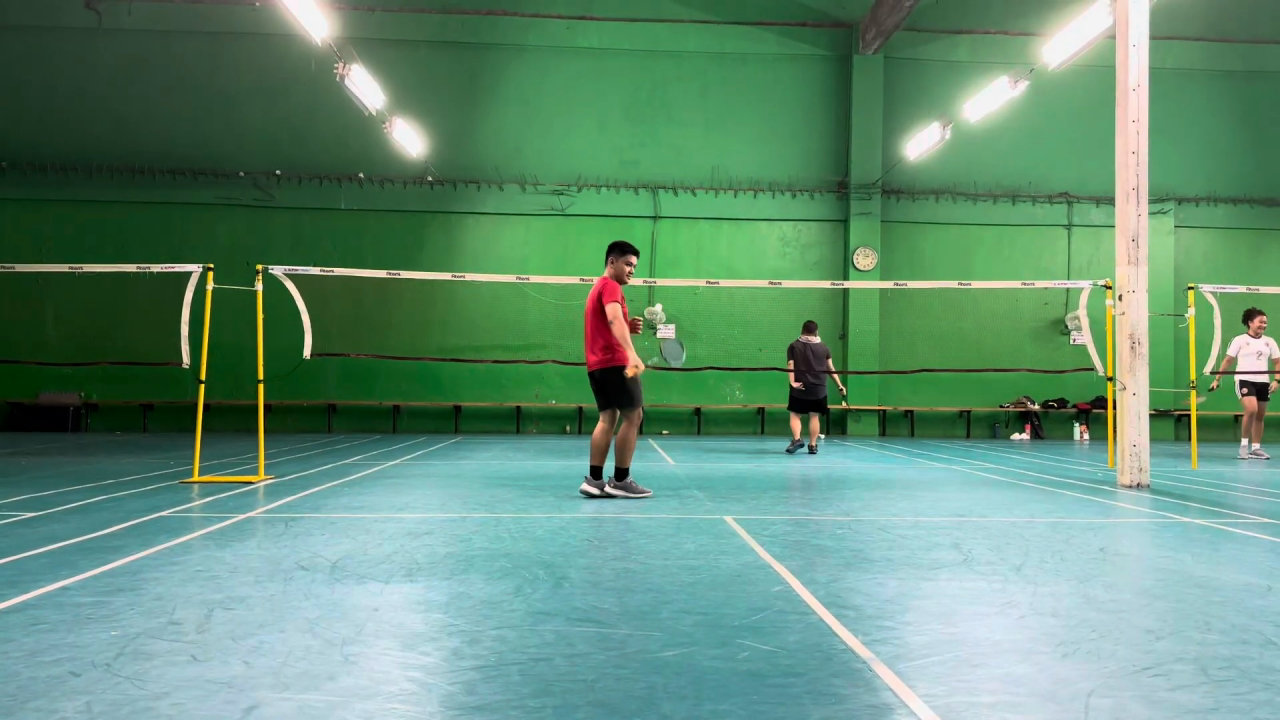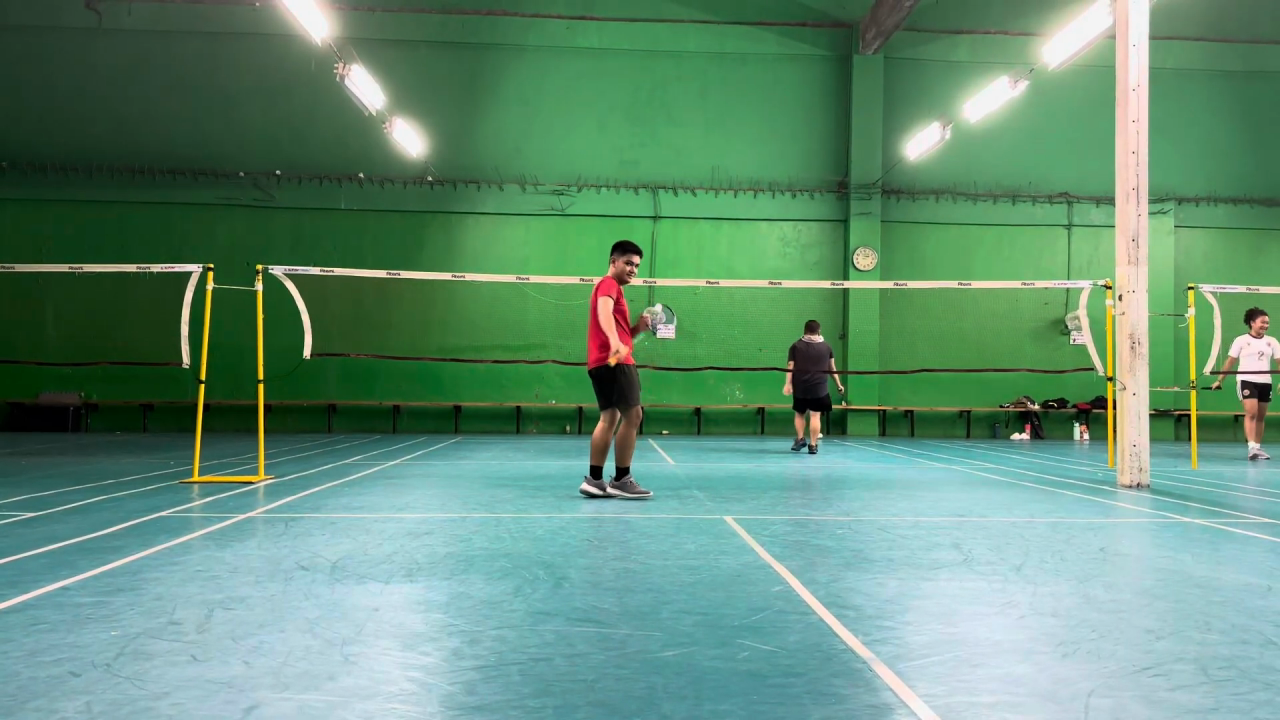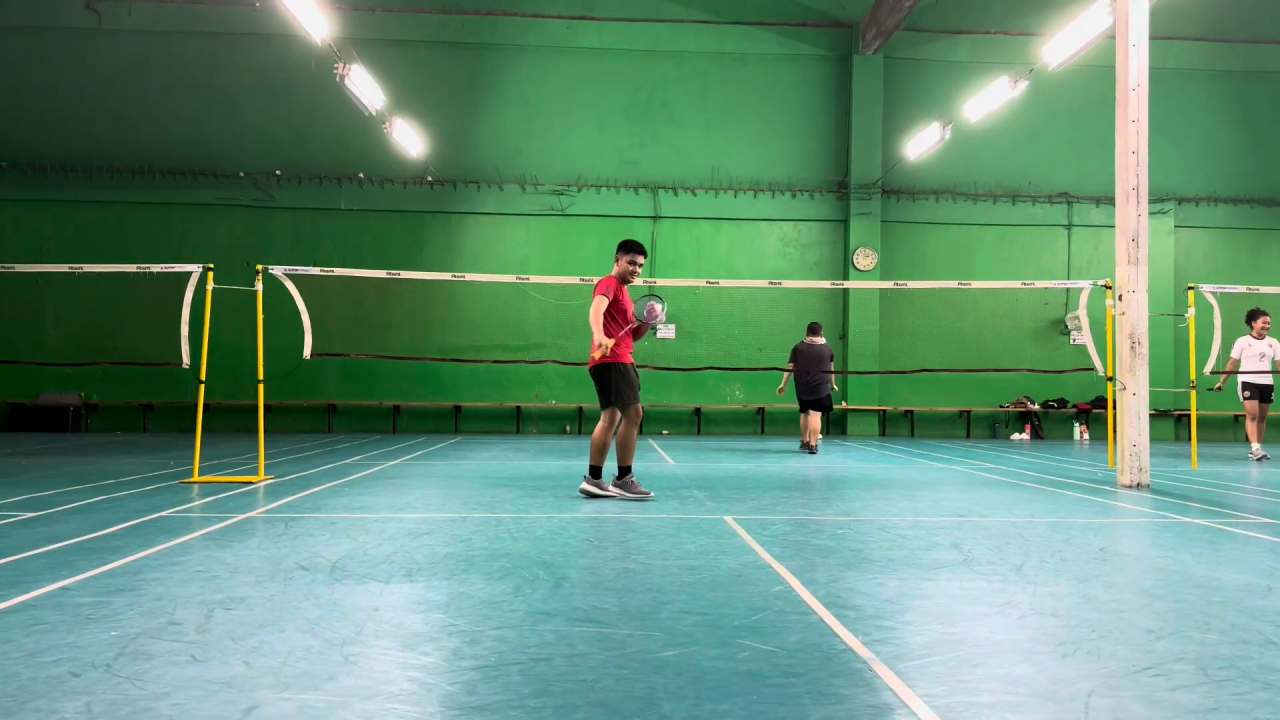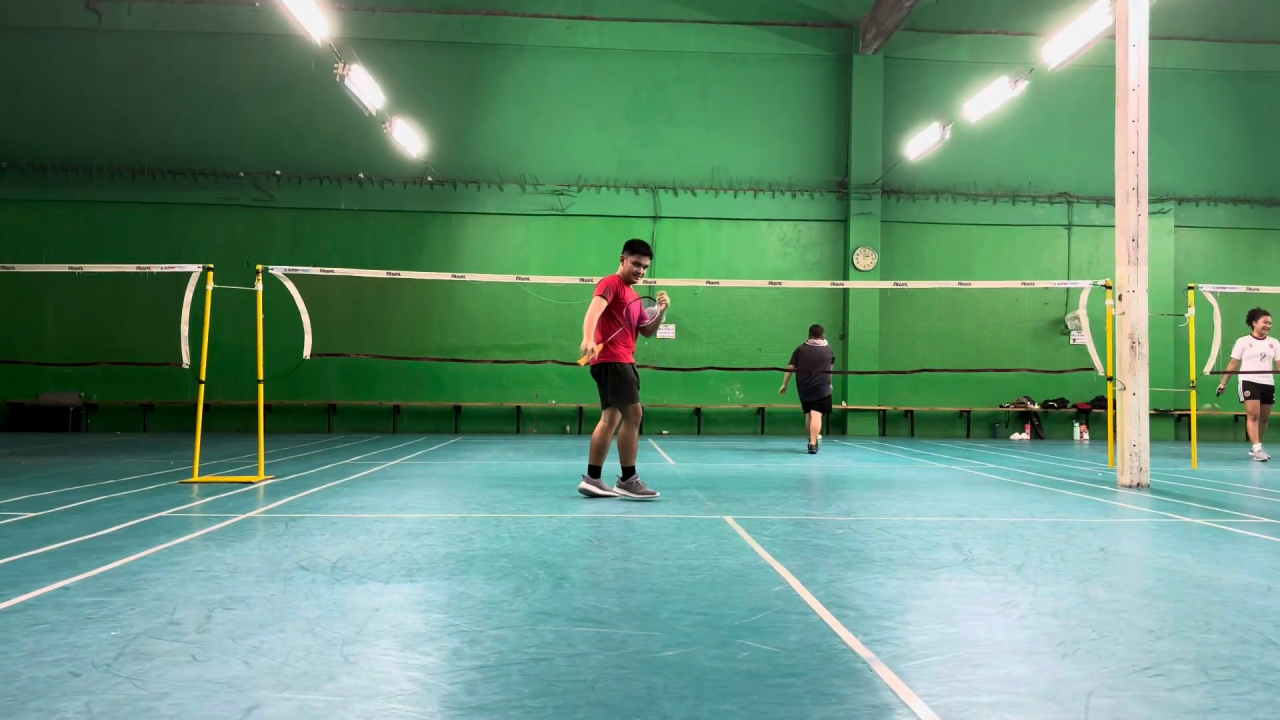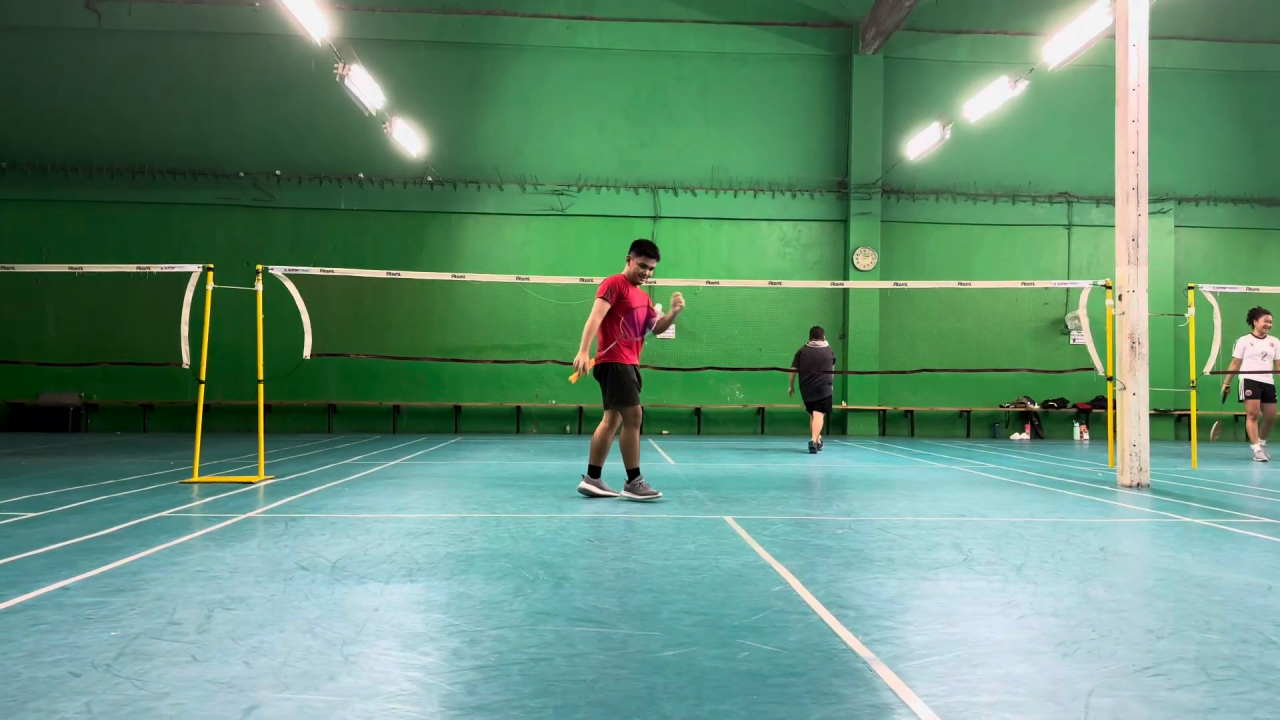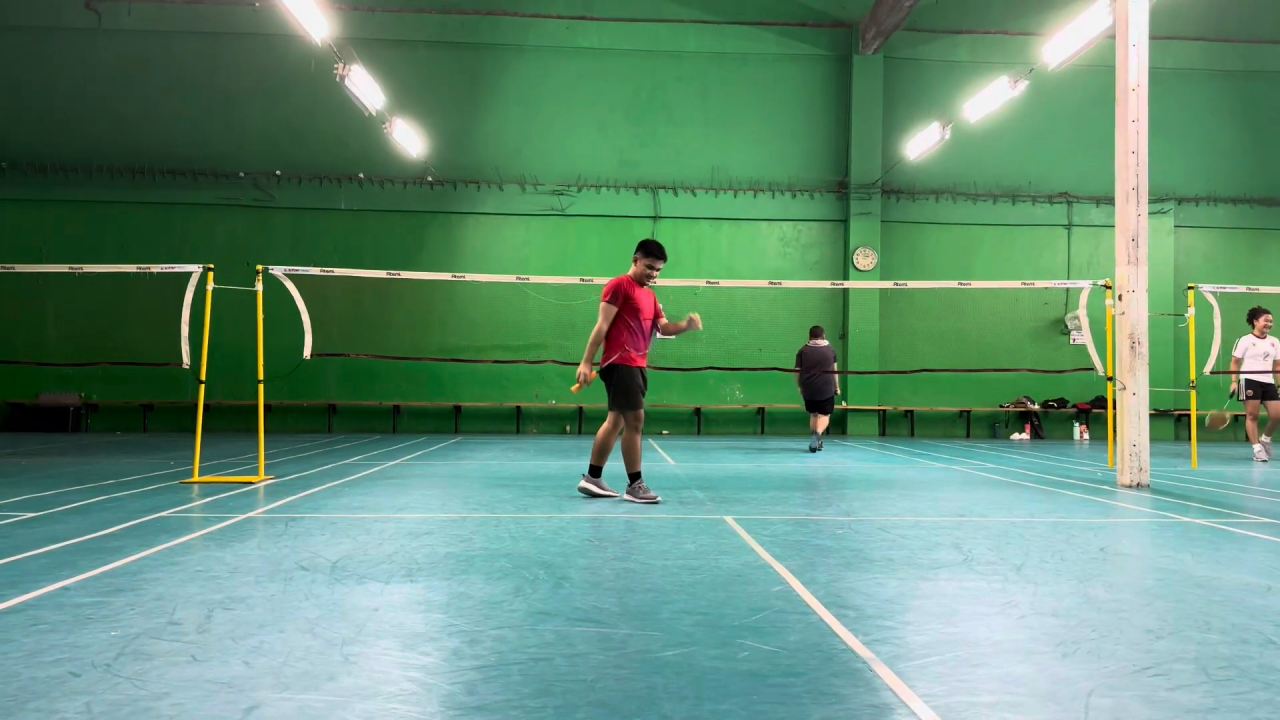
dt=0.1s
person 1, frame 1
left shoulder: (599, 288)
right shoulder: (610, 286)
right elbow: (616, 322)
left wrist: (631, 327)
right wrist: (632, 354)
left hip: (598, 365)
right hip: (615, 364)
left knee: (607, 419)
right knee: (633, 417)
left ankle: (594, 479)
right ankle: (620, 481)
person 1, frame 2
left shoulder: (609, 288)
right shoulder: (609, 285)
right elbow: (605, 315)
left wrist: (638, 327)
right wrist: (615, 342)
left hip: (601, 364)
right hip: (614, 363)
left knee: (608, 419)
right knee: (632, 416)
left ankle: (594, 479)
right ankle: (621, 480)
person 1, frame 3
left shoulder: (624, 293)
right shoulder: (609, 284)
left elbow: (635, 333)
right elbow: (596, 313)
left wrist: (649, 319)
right wrist: (599, 337)
left hip: (615, 362)
right hip: (613, 361)
left knee: (610, 418)
right knee: (633, 414)
left ankle: (593, 479)
right ankle: (623, 479)
person 1, frame 4
left shoulder: (632, 294)
right shoulder: (611, 283)
left elbow: (646, 331)
right elbow: (592, 314)
left wrist: (660, 311)
right wrist: (588, 339)
left hip: (618, 362)
right hip: (613, 360)
left knee: (610, 419)
right knee: (633, 414)
left ankle: (592, 479)
right ankle: (628, 479)
person 1, frame 5
left shoulder: (643, 295)
right shoulder: (614, 284)
left elbow: (656, 328)
right elbow: (595, 319)
left wrist: (674, 312)
right wrist: (583, 352)
left hip: (627, 364)
right hip: (614, 362)
left knee: (611, 420)
right knee: (632, 416)
left ankle: (591, 479)
right ankle: (634, 481)
person 1, frame 6
left shoulder: (650, 295)
right shoulder: (619, 286)
left elbow: (664, 328)
right elbow: (601, 326)
left wrist: (687, 324)
right wrist: (586, 362)
left hip: (635, 365)
right hip: (621, 364)
left knee: (615, 421)
right knee: (634, 421)
left ankle: (592, 478)
right ankle: (635, 485)
